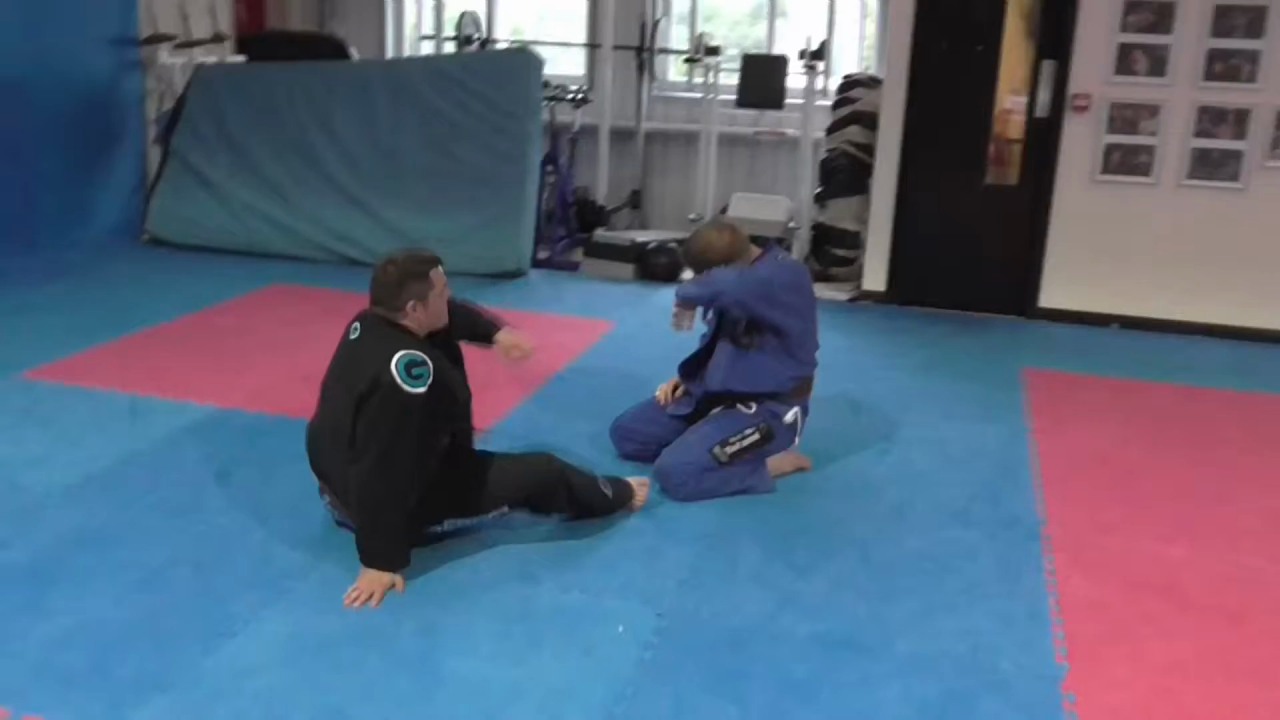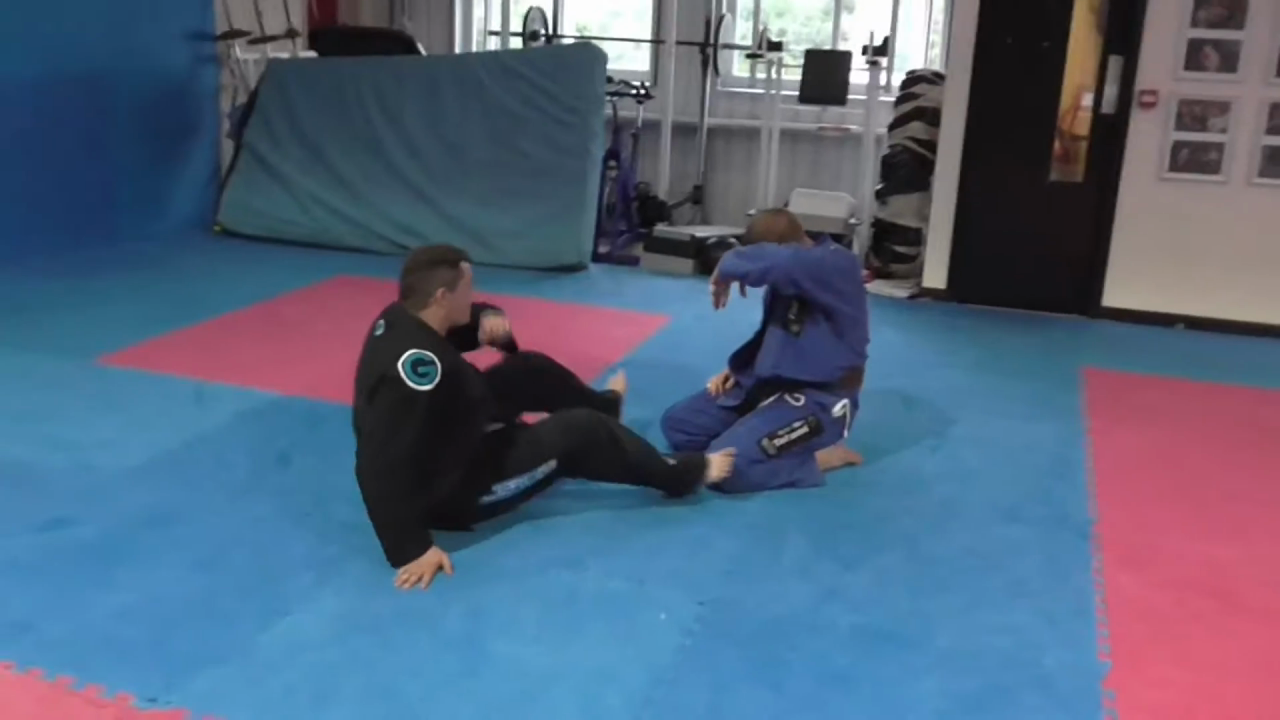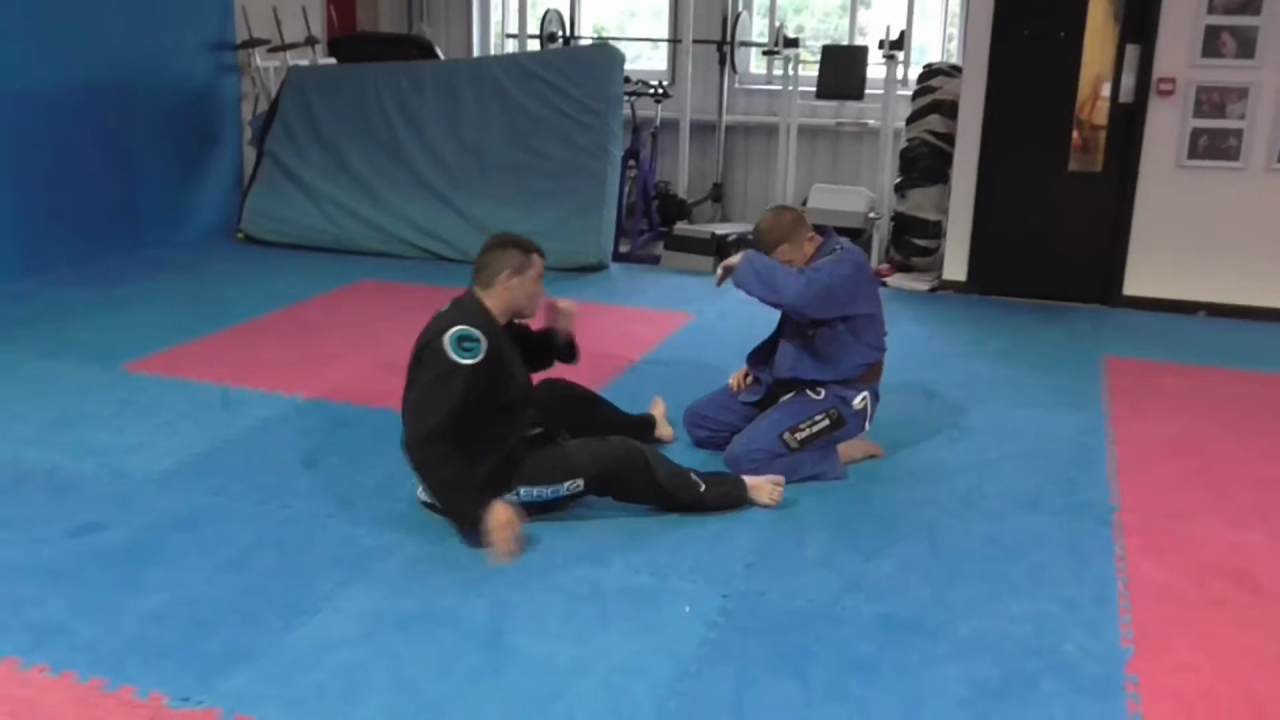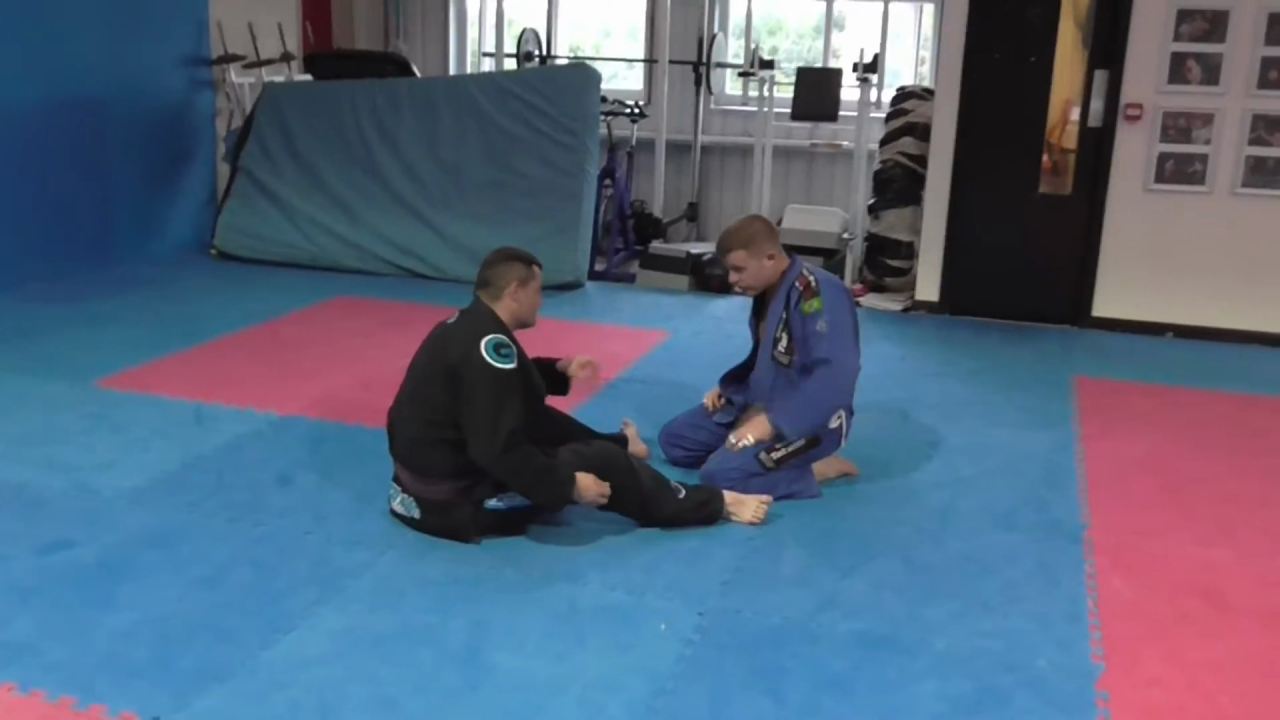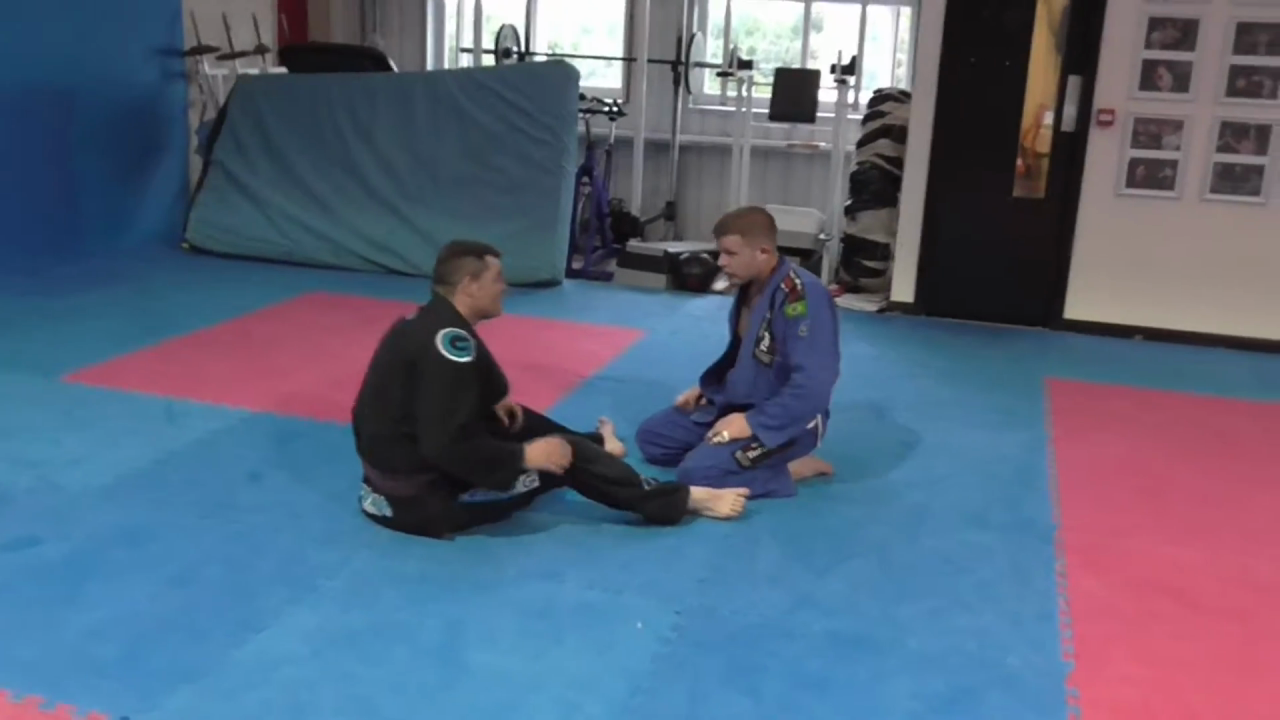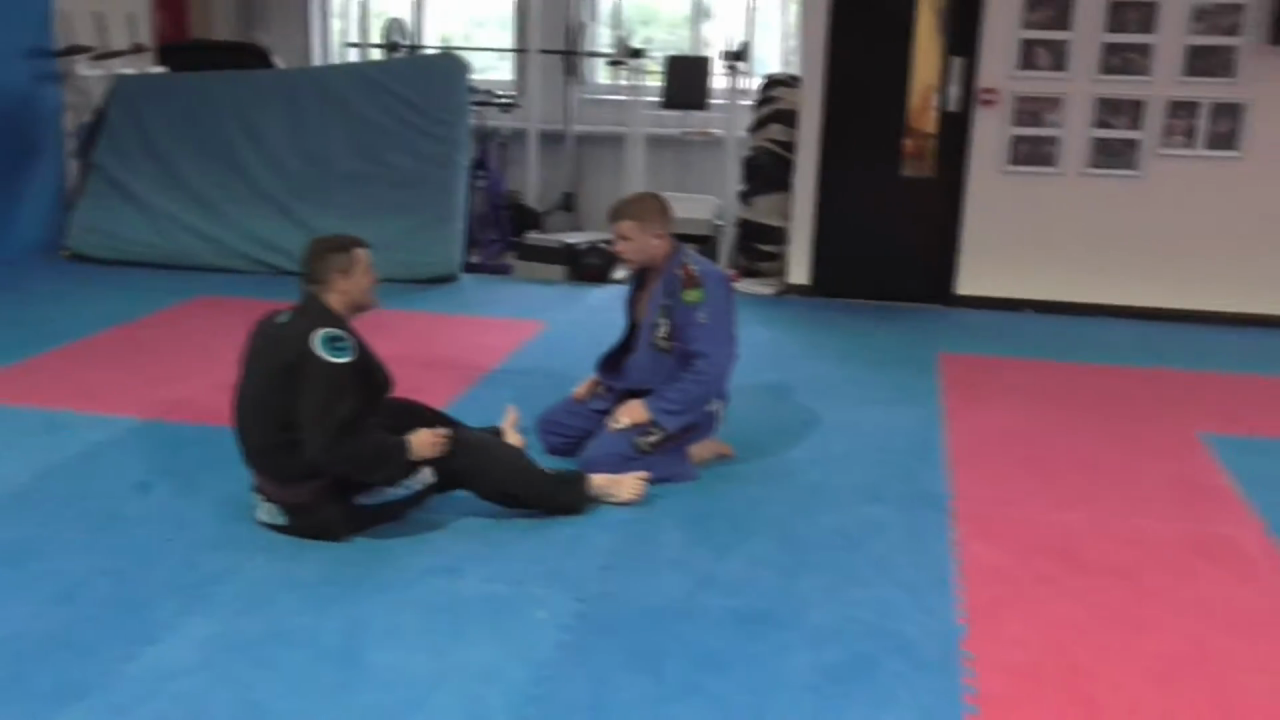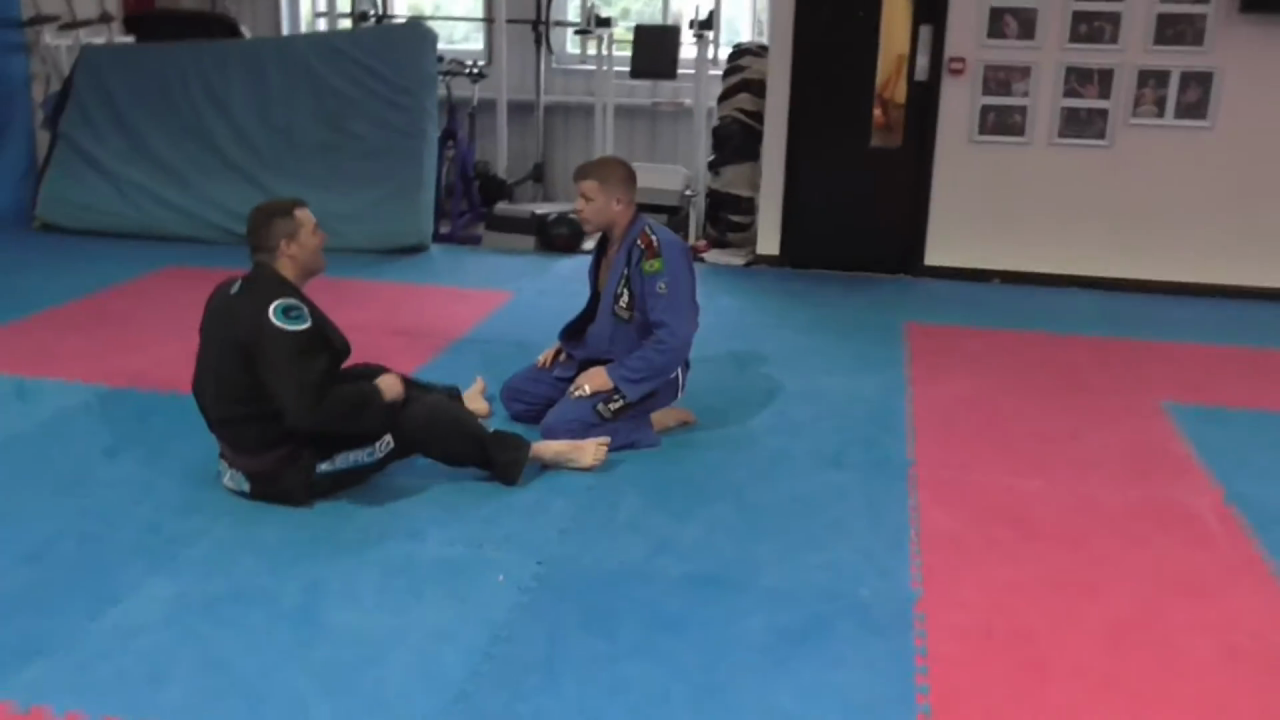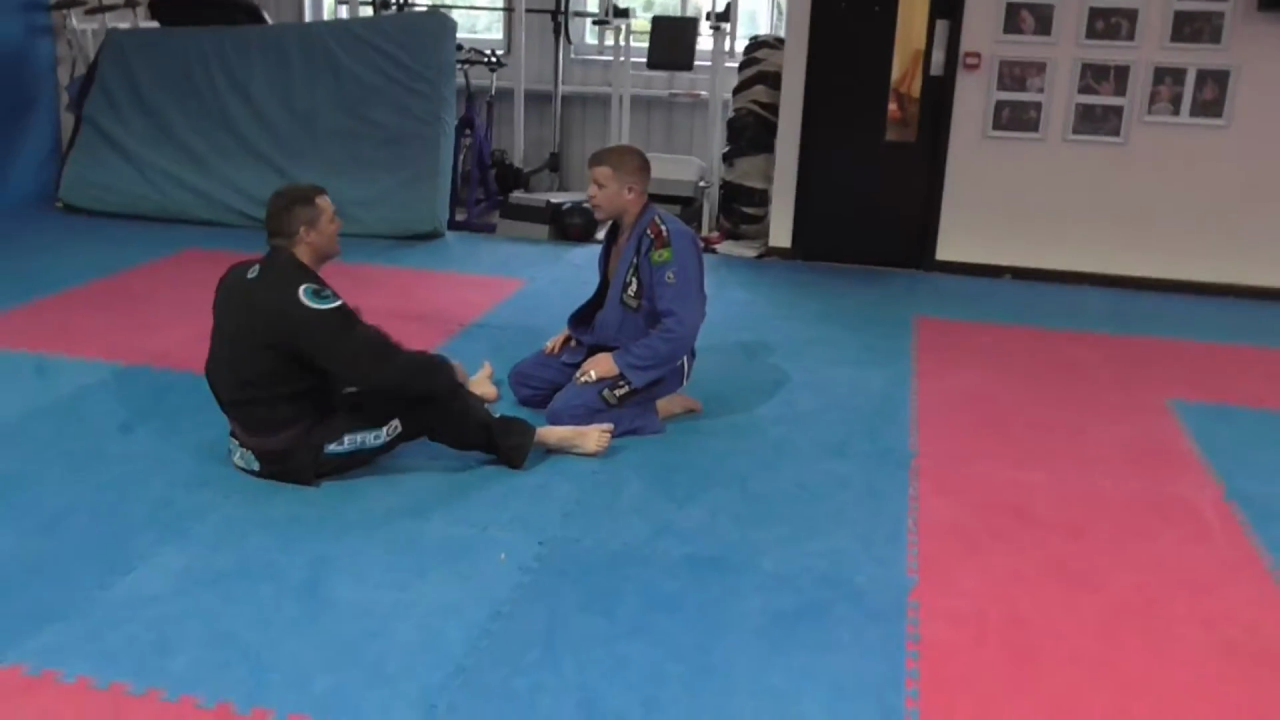
dt=0.4s
person 1, frame 1
left shoulder: (371, 320)
right shoulder: (407, 366)
left elbow: (454, 315)
right elbow: (378, 476)
left wrist: (498, 332)
right wrist: (381, 562)
right hip: (394, 505)
right knee: (539, 473)
left ankle: (459, 454)
right ankle: (617, 494)
person 1, frame 2
left shoulder: (401, 318)
right shoulder: (418, 363)
left elbow: (460, 334)
right elbow: (381, 469)
left wrist: (494, 327)
right wrist: (412, 548)
left hip: (444, 441)
right hip: (449, 488)
left knee: (526, 368)
right knee: (581, 433)
left ankle: (606, 404)
right ankle: (688, 473)
person 1, frame 3
left shoulder: (475, 313)
right shoulder: (467, 340)
left elbow: (519, 359)
right elbow: (424, 440)
left wrist: (557, 335)
right wrist: (481, 508)
left hip: (485, 449)
right hip: (477, 481)
left knee: (558, 394)
right knee: (616, 460)
left ankle: (645, 427)
right ankle: (734, 491)
person 1, frame 4
left shoulder: (465, 325)
right shoulder: (491, 346)
right elbow: (499, 452)
left wrist: (558, 370)
right wrist: (569, 485)
left hip: (429, 471)
right hip: (456, 500)
left knee: (536, 420)
right knee: (599, 463)
left ankle: (619, 445)
right ankle: (714, 505)
person 1, frame 5
left shoulder: (421, 323)
right shoulder: (451, 342)
right elbow: (450, 446)
left wrist: (491, 404)
right wrist: (522, 458)
left hip: (397, 472)
right hip: (426, 496)
left knee: (506, 418)
right knee: (564, 456)
left ankle: (594, 445)
right ankle: (684, 500)
person 1, frame 6
left shoulder: (281, 323)
right shoulder: (328, 342)
right elbow: (333, 446)
right wrist: (406, 450)
left hip: (284, 478)
right hip: (320, 499)
left knee: (402, 414)
right knee: (458, 453)
left ankle: (495, 441)
right ankle: (580, 489)
person 1, frame 7
left shoulder: (232, 293)
right shoulder: (281, 312)
right elbow: (313, 410)
right wrist: (379, 394)
left hip: (248, 441)
right hip: (283, 466)
left knee: (367, 377)
right knee: (417, 418)
left ankle: (455, 403)
right ankle: (534, 452)
person 1, frame 8
left shoulder: (242, 276)
right shoulder: (302, 298)
right elbow: (381, 363)
right wrist: (445, 371)
left hip: (255, 427)
right hip: (292, 446)
left knee: (385, 370)
right knee: (424, 403)
left ankle: (459, 393)
right ankle: (540, 437)
person 2, frame 1
left shoulder: (787, 277)
right shoulder: (738, 275)
left elbow: (732, 285)
left wrist: (688, 294)
right wrist: (687, 375)
left hip: (767, 409)
left knee: (675, 472)
right knee: (626, 432)
left ankle: (772, 463)
right ankle: (737, 450)
person 2, frame 2
left shoulder: (838, 266)
right shoulder: (787, 277)
left elbow: (780, 262)
left wrist: (730, 263)
right wrist: (738, 368)
left hip: (818, 401)
right hip: (770, 384)
right knee: (677, 424)
left ankle: (820, 456)
right ankle: (783, 444)
person 2, frame 3
left shoulder: (845, 263)
right shoulder: (798, 265)
left elbow: (798, 293)
left wrist: (747, 262)
right wrist: (756, 364)
left hip: (837, 394)
right hip: (791, 381)
left knee: (744, 457)
right knee: (699, 420)
left ankle: (844, 450)
right ankle: (803, 437)
person 2, frame 4
left shoulder: (820, 293)
right shoulder: (767, 291)
left elbow: (837, 375)
left wrist: (776, 420)
right wrist: (729, 386)
left hip: (806, 419)
right hip: (761, 404)
left knee: (720, 475)
right knee: (674, 439)
left ankle: (818, 468)
right ankle: (781, 456)
person 2, frame 5
left shoulder: (805, 296)
right shoulder: (749, 287)
left elbow: (812, 384)
left wrist: (754, 422)
right wrist: (706, 386)
left hip: (782, 420)
right hip: (736, 403)
left knee: (698, 473)
right knee: (651, 437)
left ankle: (793, 467)
right ankle: (754, 455)
person 2, frame 6
left shoulder: (700, 282)
right shoulder: (646, 273)
left elbow: (711, 369)
left wrist: (653, 407)
right wrist: (604, 374)
left hip: (680, 405)
right hip: (634, 390)
left knee: (599, 460)
right knee: (552, 427)
left ankle: (693, 451)
right ankle: (655, 441)
person 2, frame 7
left shoulder: (660, 251)
right shoulder: (608, 241)
left elbow: (674, 338)
left wrist: (615, 375)
right wrist: (568, 342)
left hip: (643, 373)
right hip: (597, 358)
left knee: (560, 428)
right knee: (515, 395)
left ankle: (656, 418)
person 2, frame 8
left shoulder: (670, 240)
right shoulder: (618, 229)
left elbow: (681, 327)
left wrist: (620, 361)
right wrist: (577, 328)
left hip: (650, 361)
right hip: (605, 345)
left knee: (565, 413)
right knee: (523, 379)
left ankle: (661, 405)
